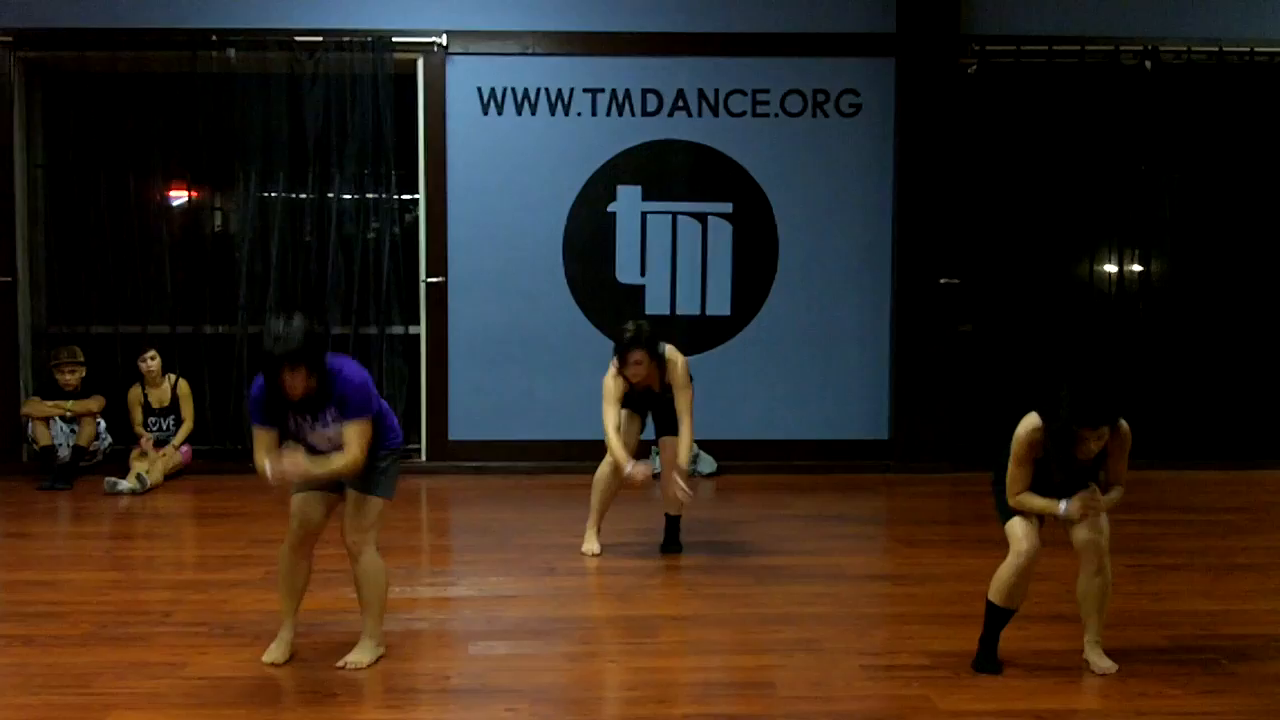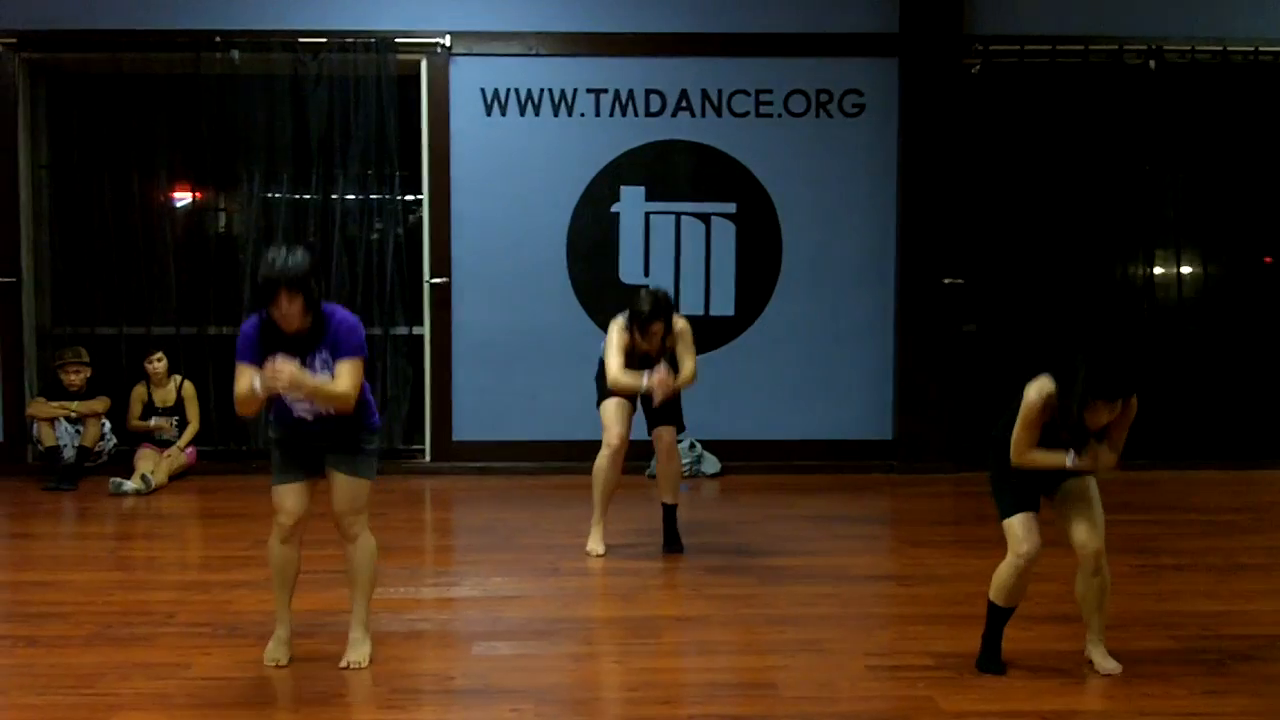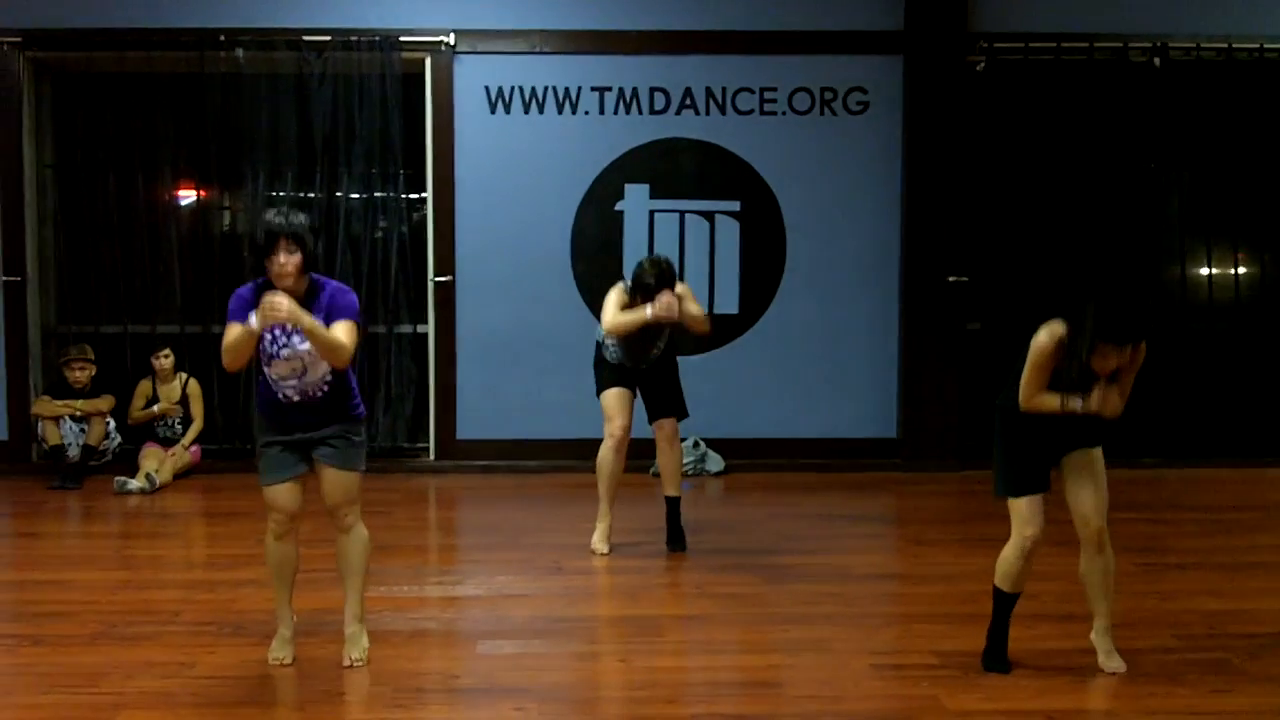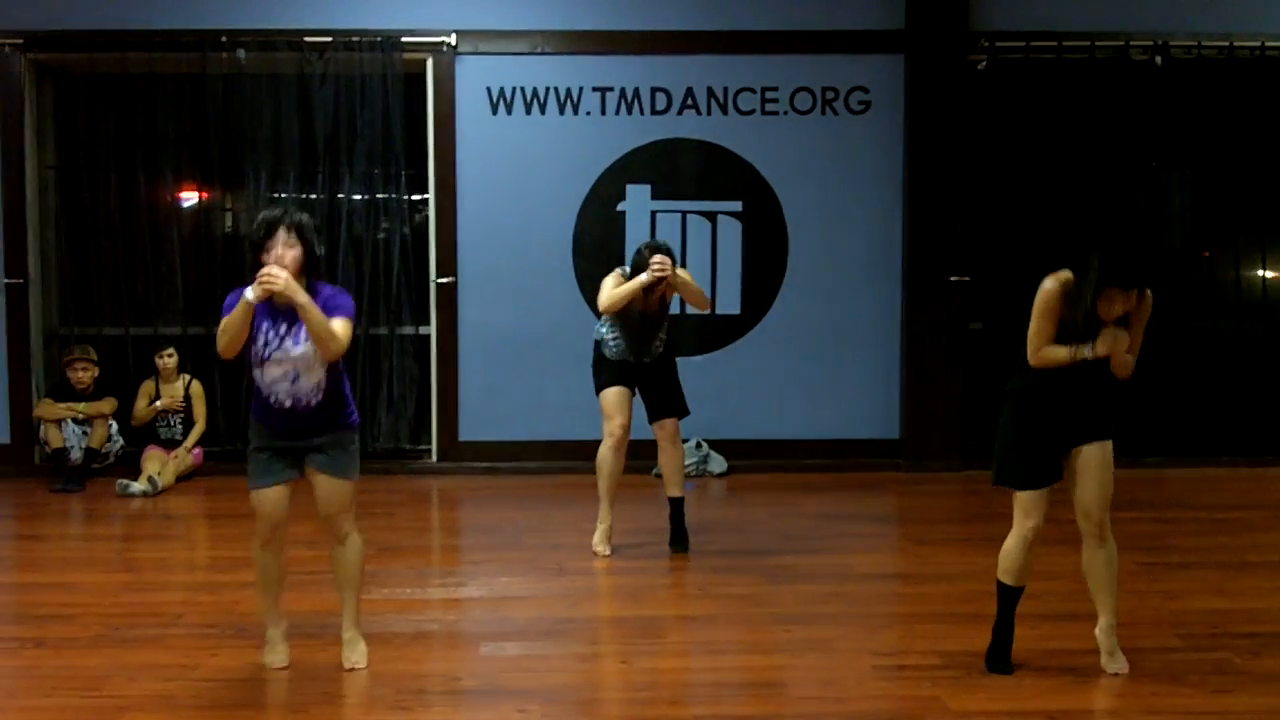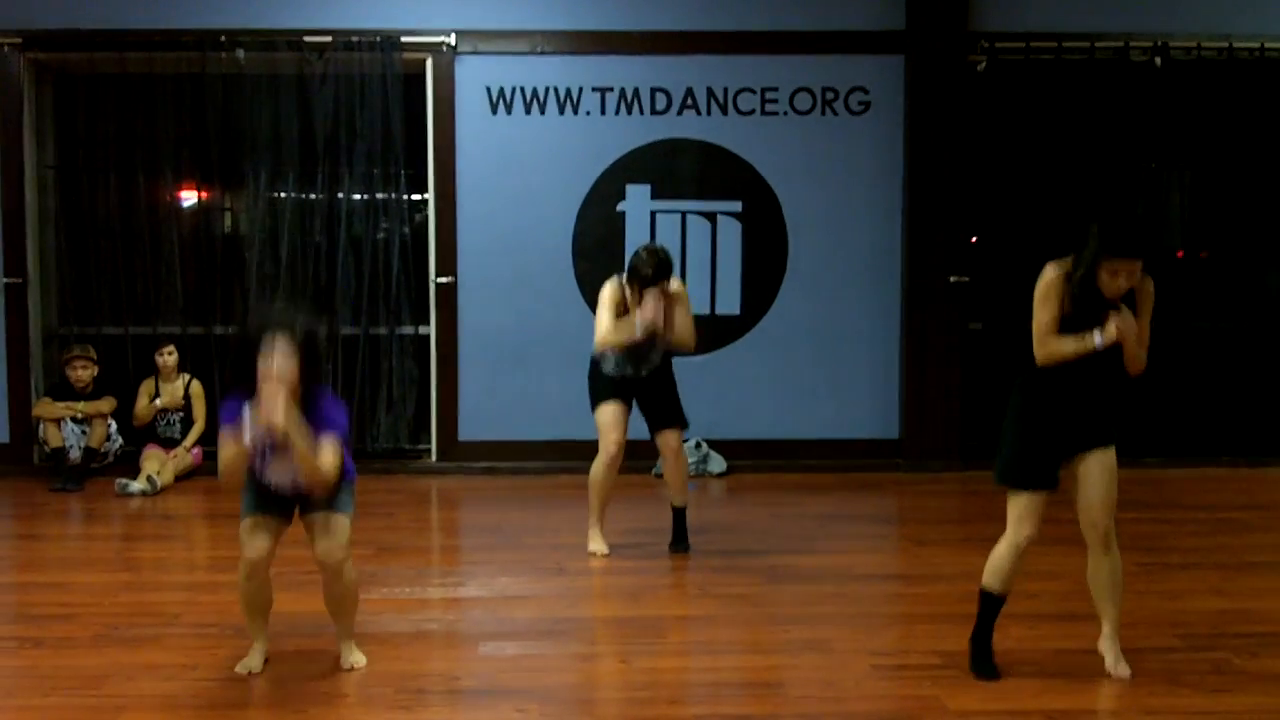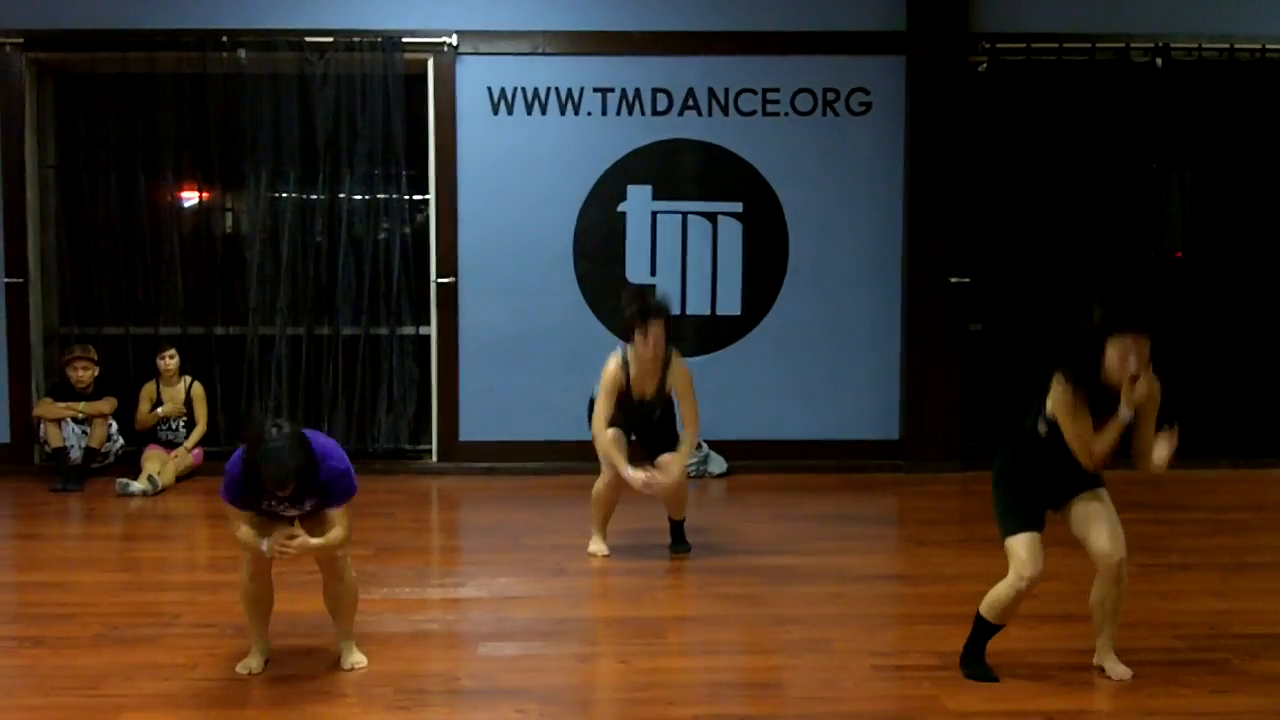
dt=0.2s
person 1, frame 1
left shoulder: (350, 380)
right shoulder: (264, 389)
left elbow: (354, 458)
right elbow: (262, 456)
left wrist: (310, 470)
right wrist: (276, 468)
left hip: (373, 452)
right hip: (315, 458)
left knee: (358, 541)
right knee: (298, 536)
left ankle: (372, 639)
right ankle: (287, 631)
person 1, frame 2
left shoulder: (342, 325)
right shoulder: (256, 330)
left elbow: (346, 397)
right elbow: (242, 404)
left wrist: (301, 381)
right wrist: (263, 384)
left hip: (351, 434)
right hip: (293, 437)
left knee: (352, 525)
right knee: (286, 524)
left ankle: (360, 630)
right ankle: (282, 627)
person 1, frame 3
left shoulder: (336, 296)
right shoulder: (248, 298)
left elbow: (342, 355)
right elbow: (230, 360)
left wrist: (299, 317)
right wrist: (258, 322)
left hip: (337, 423)
right hip: (278, 428)
left knee: (345, 517)
right knee: (282, 520)
left ankle: (354, 625)
right ankle: (284, 625)
person 1, frame 4
left shoulder: (333, 300)
right shoulder: (243, 300)
left elbow: (334, 349)
right elbow: (226, 349)
left wrist: (299, 298)
right wrist: (252, 296)
left hip: (331, 431)
right hip: (271, 434)
left knee: (340, 523)
right knee: (270, 527)
left ankle: (351, 633)
right ankle: (275, 629)
person 1, frame 5
left shoulder: (328, 409)
right shoulder: (239, 406)
left elbow: (323, 479)
right elbow: (228, 470)
left wrist: (291, 428)
right wrist: (250, 429)
left hip: (323, 486)
right hip: (268, 490)
left knee: (332, 560)
right knee: (253, 561)
left ankle: (347, 642)
right ankle: (258, 644)
person 1, frame 6
left shoulder: (330, 465)
right shoulder: (240, 470)
left elbow: (339, 529)
right elbow: (241, 527)
left wrist: (311, 544)
right wrist: (266, 544)
left hip: (322, 503)
left knee: (333, 560)
right knee: (254, 565)
left ankle: (347, 644)
right ankle: (258, 648)
person 2, frame 1
left shoulder: (1120, 433)
right shoulder: (1032, 431)
left elbow: (1116, 487)
right elbow: (1016, 496)
left wrist: (1100, 502)
right wrist: (1064, 508)
left hip: (1073, 487)
right hip: (1024, 488)
left knee: (1095, 546)
right knee: (1025, 549)
left ankle: (1092, 644)
right ankle: (987, 646)
person 2, frame 2
left shoulder: (1126, 403)
right shoulder: (1042, 396)
left elbow: (1111, 455)
right elbow: (1019, 455)
left wrist: (1101, 459)
right wrist: (1075, 459)
left hip: (1070, 461)
right hip: (1017, 461)
left knee: (1092, 550)
right knee: (1025, 551)
left ankle: (1095, 643)
right ankle: (990, 644)
person 2, frame 3
left shoulder: (1133, 348)
right shoulder: (1052, 339)
left elbow: (1115, 408)
right elbow: (1027, 397)
left wrist: (1106, 403)
right wrist: (1082, 402)
left hip: (1078, 431)
right hip: (1024, 426)
left knee: (1095, 531)
right knee: (1027, 535)
left ankle: (1102, 634)
right ankle: (997, 637)
person 2, frame 4
left shoulder: (1140, 300)
right shoulder: (1057, 289)
left elbow: (1125, 370)
right elbow: (1036, 354)
left wrist: (1115, 352)
right wrist: (1092, 349)
left hip: (1090, 410)
right hip: (1034, 407)
left knee: (1095, 524)
right knee: (1028, 526)
left ankle: (1107, 630)
right ankle: (1002, 635)
person 2, frame 5
left shoulder: (1141, 290)
right shoulder: (1058, 278)
left elbow: (1133, 366)
right elbow: (1043, 351)
left wrist: (1131, 337)
right wrist: (1100, 336)
left hip: (1095, 417)
right hip: (1040, 413)
left knee: (1101, 531)
right knee: (1021, 533)
left ankle: (1109, 639)
right ankle: (980, 638)
person 2, frame 6
left shoulder: (1147, 390)
right shoulder: (1069, 388)
left elbow: (1141, 454)
right elbow: (1092, 458)
left wrist: (1159, 453)
right wrist: (1124, 411)
left hip: (1074, 476)
right hip: (1023, 475)
left knee: (1112, 558)
right knee: (1026, 573)
left ankle: (1104, 649)
right ankle: (973, 650)
person 3, frame 1
left shoulder: (675, 363)
right shoulder: (615, 373)
left elbow: (685, 422)
right elbow: (610, 429)
left wrist: (681, 472)
right wrist: (628, 466)
left hip: (668, 398)
right hip: (632, 398)
left knee: (672, 459)
right knee: (617, 456)
left ankle: (672, 530)
right ankle: (592, 530)
person 3, frame 2
left shoulder: (678, 327)
right shoulder: (620, 328)
left elbow: (690, 372)
right elbow: (614, 379)
left wrist: (670, 385)
right wrist: (646, 382)
left hip: (659, 378)
right hip: (619, 378)
left knee: (668, 444)
right knee: (615, 441)
left ankle: (670, 526)
right ankle: (597, 528)
person 3, frame 3
left shoulder: (677, 292)
right shoulder: (620, 294)
left elbow: (703, 325)
right elbow: (609, 327)
left wrist: (679, 314)
right wrist: (649, 312)
left hip: (657, 361)
right hip: (615, 361)
left knee: (668, 434)
right knee: (617, 431)
left ankle: (674, 520)
right ankle: (603, 522)
person 3, frame 4
left shoulder: (676, 278)
right shoulder: (617, 279)
left elbow: (703, 305)
right elbow: (604, 306)
left wrist: (675, 281)
right wrist: (645, 279)
left hip: (656, 359)
right hip: (614, 357)
left knee: (669, 433)
right knee: (617, 430)
left ankle: (677, 520)
right ankle: (604, 523)
person 3, frame 5
left shoulder: (675, 293)
right shoulder: (613, 290)
left elbow: (688, 341)
right elbow: (601, 340)
left wrist: (663, 323)
right wrist: (639, 324)
left hip: (655, 373)
right hip: (611, 373)
left knee: (673, 446)
right knee: (612, 446)
left ankle: (680, 531)
right ankle: (595, 530)
person 3, frame 6
left shoulder: (676, 367)
right shoulder: (616, 366)
left elbow: (692, 426)
right elbow: (599, 429)
left wrist: (676, 470)
right wrist: (627, 471)
left hip: (656, 417)
right hip: (616, 418)
left knee: (674, 477)
right knee: (613, 474)
left ankle: (678, 533)
right ankle: (597, 534)
